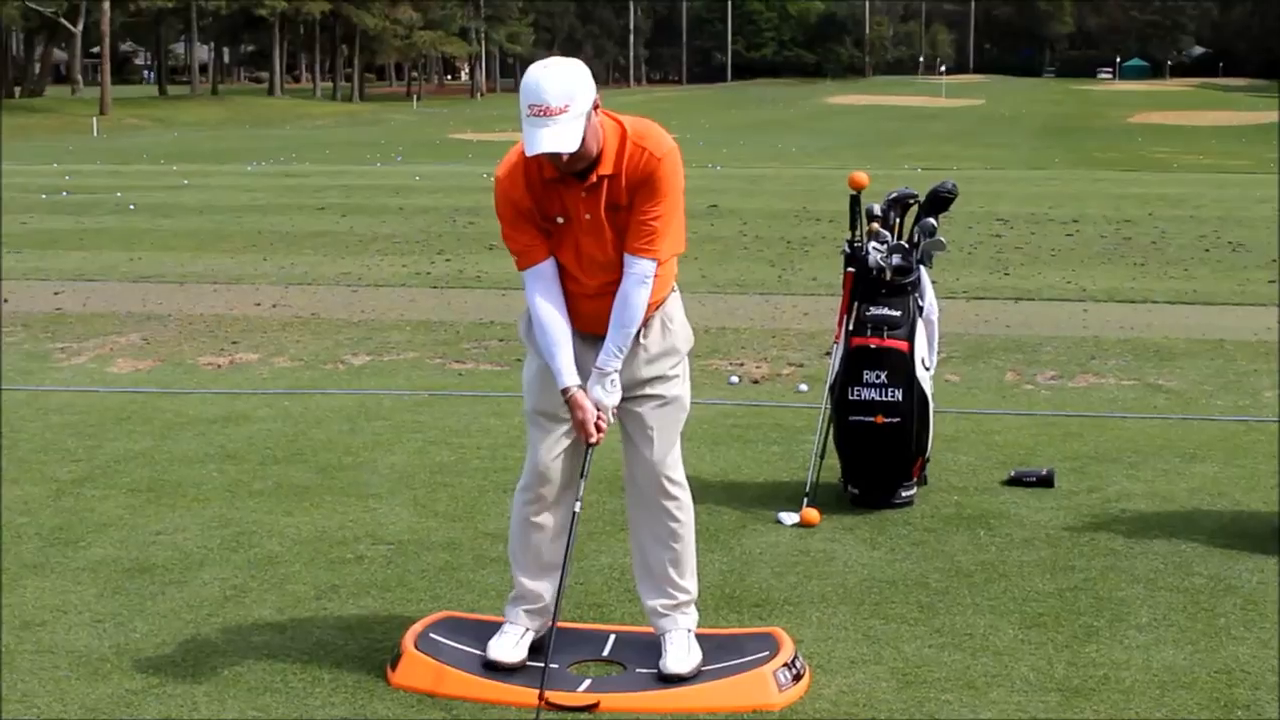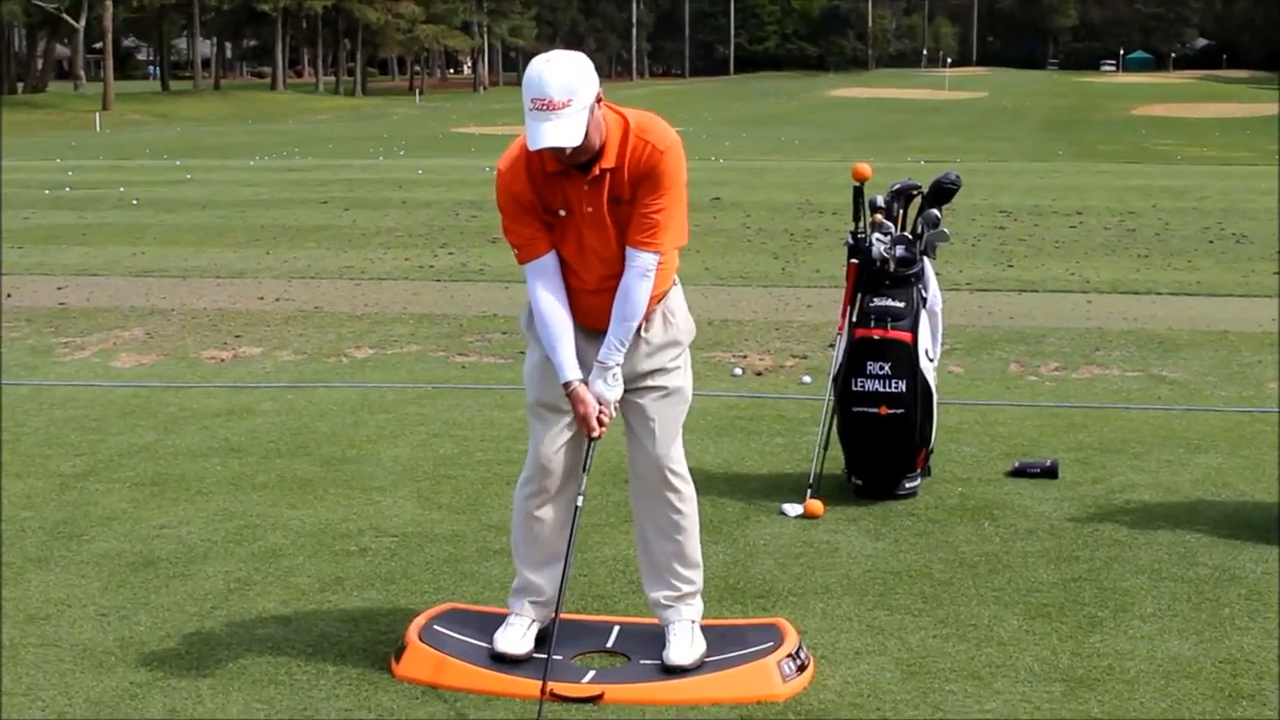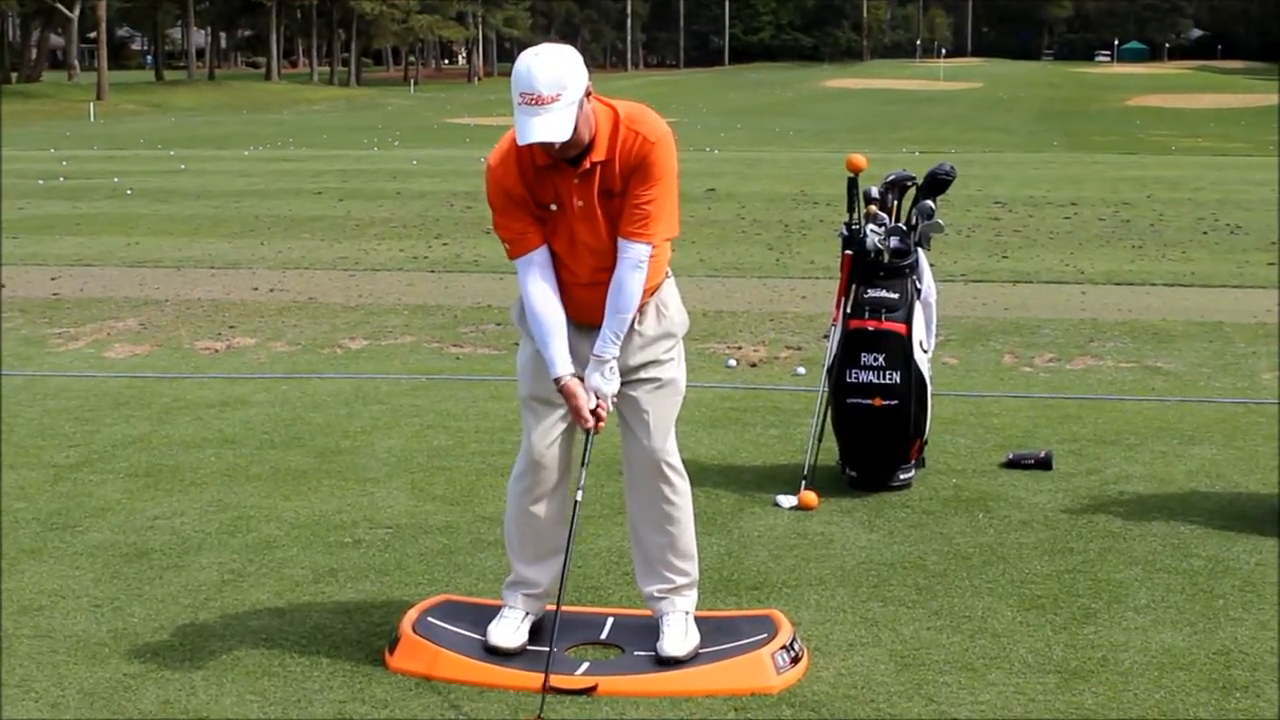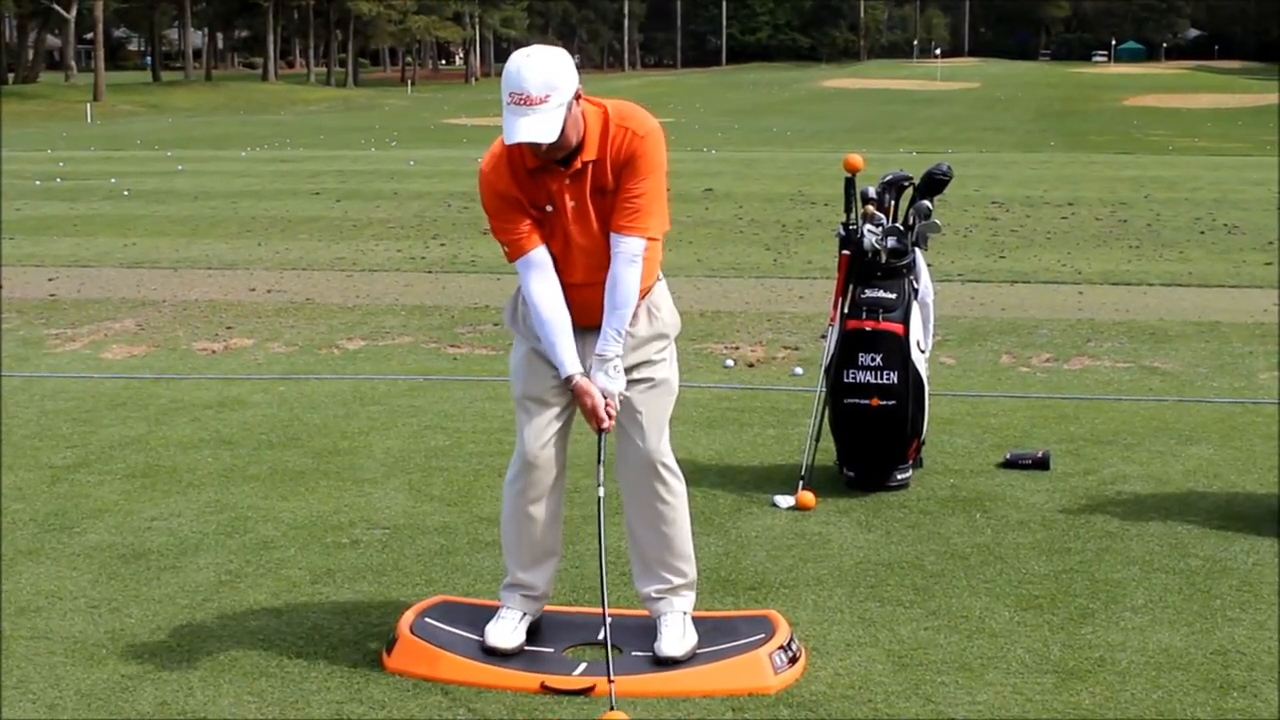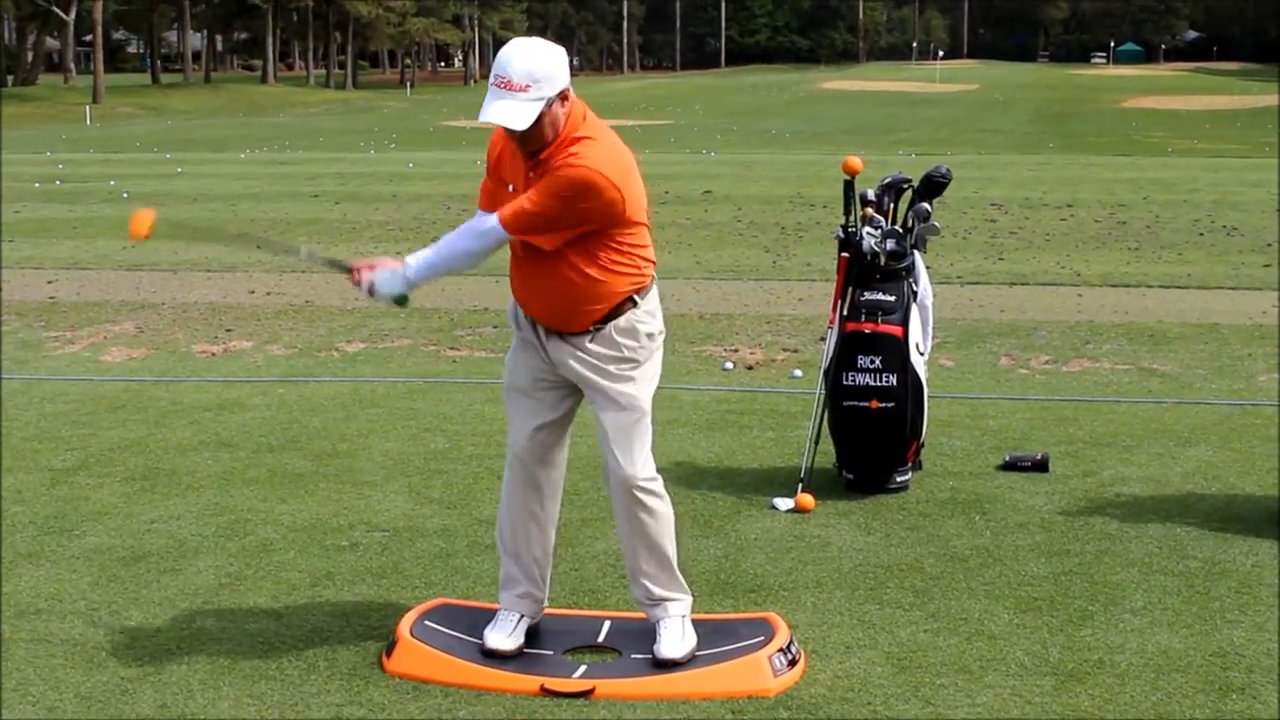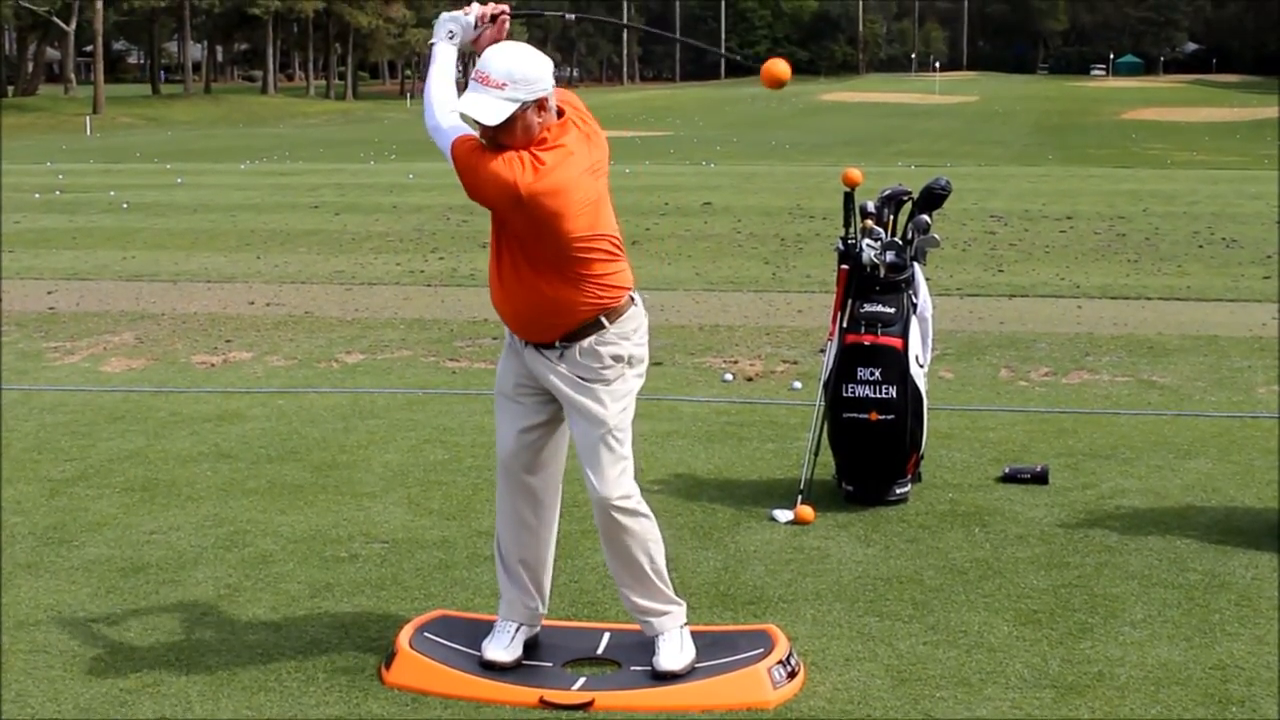
dt=0.5s
person 1, frame 1
left shoulder: (652, 152)
right shoulder: (514, 179)
left elbow: (640, 274)
right elbow: (542, 288)
left wrist: (608, 374)
right wrist: (570, 386)
left hip: (646, 330)
right hip: (560, 331)
left knee: (658, 474)
right knee: (544, 473)
left ankle: (675, 619)
right ankle: (526, 613)
person 1, frame 2
left shoulder: (655, 147)
right shoulder: (516, 172)
left elbow: (642, 267)
right elbow: (544, 281)
left wrist: (610, 369)
right wrist: (572, 380)
left hip: (648, 323)
right hip: (564, 325)
left knee: (661, 465)
right knee: (546, 466)
left ankle: (679, 610)
right ankle: (530, 606)
person 1, frame 3
left shoulder: (645, 138)
right shoulder: (506, 166)
left elbow: (634, 259)
right elbow: (534, 275)
left wrist: (606, 362)
right wrist: (564, 375)
left hip: (642, 318)
right hip: (554, 321)
left knee: (655, 458)
right knee: (539, 457)
left ankle: (674, 602)
right ankle: (524, 597)
person 1, frame 4
left shoulder: (634, 133)
right shoulder: (498, 170)
left elbow: (628, 254)
right elbow: (537, 275)
left wrist: (609, 359)
right wrist: (575, 376)
left hip: (633, 318)
right hip: (548, 324)
left knee: (650, 459)
right knee: (533, 460)
left ankle: (671, 601)
right ankle: (521, 598)
person 1, frame 5
left shoulder: (591, 167)
right shoulder: (514, 136)
left elbow: (491, 233)
right elbow: (485, 222)
left wrist: (406, 275)
right wrist: (408, 266)
left hip: (615, 333)
right hip: (537, 329)
left knee: (631, 472)
right knee: (527, 461)
left ankle: (668, 606)
right ankle: (520, 601)
person 1, frame 6
left shoulder: (517, 181)
right shoulder: (569, 115)
left elbow: (441, 127)
left hip: (597, 348)
right hip: (529, 341)
left knee: (610, 490)
right knee: (520, 472)
left ankle: (665, 619)
right ankle: (519, 614)
